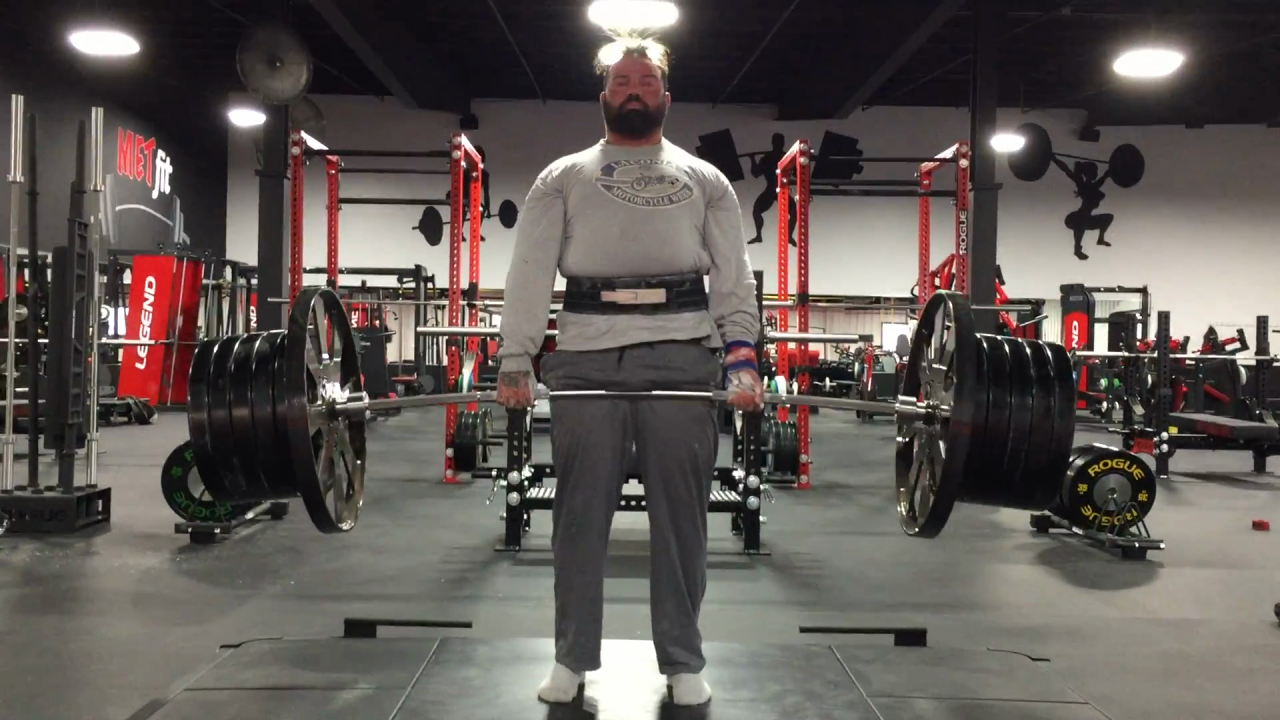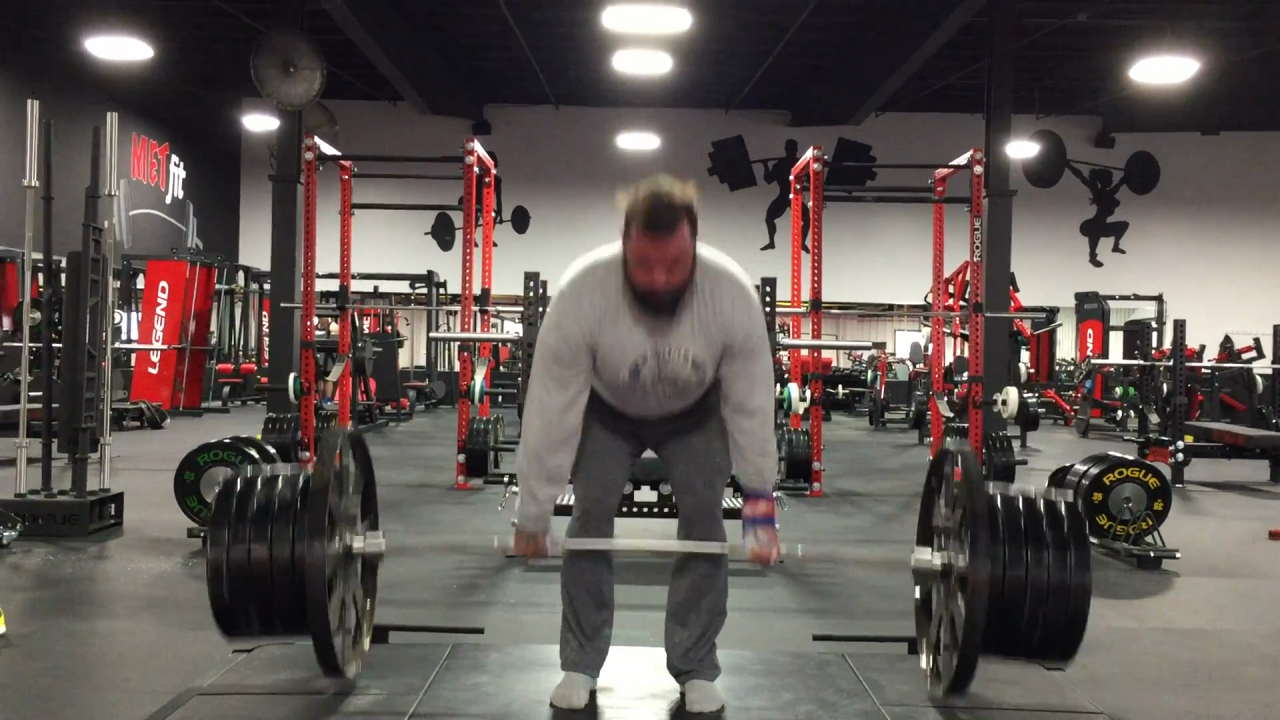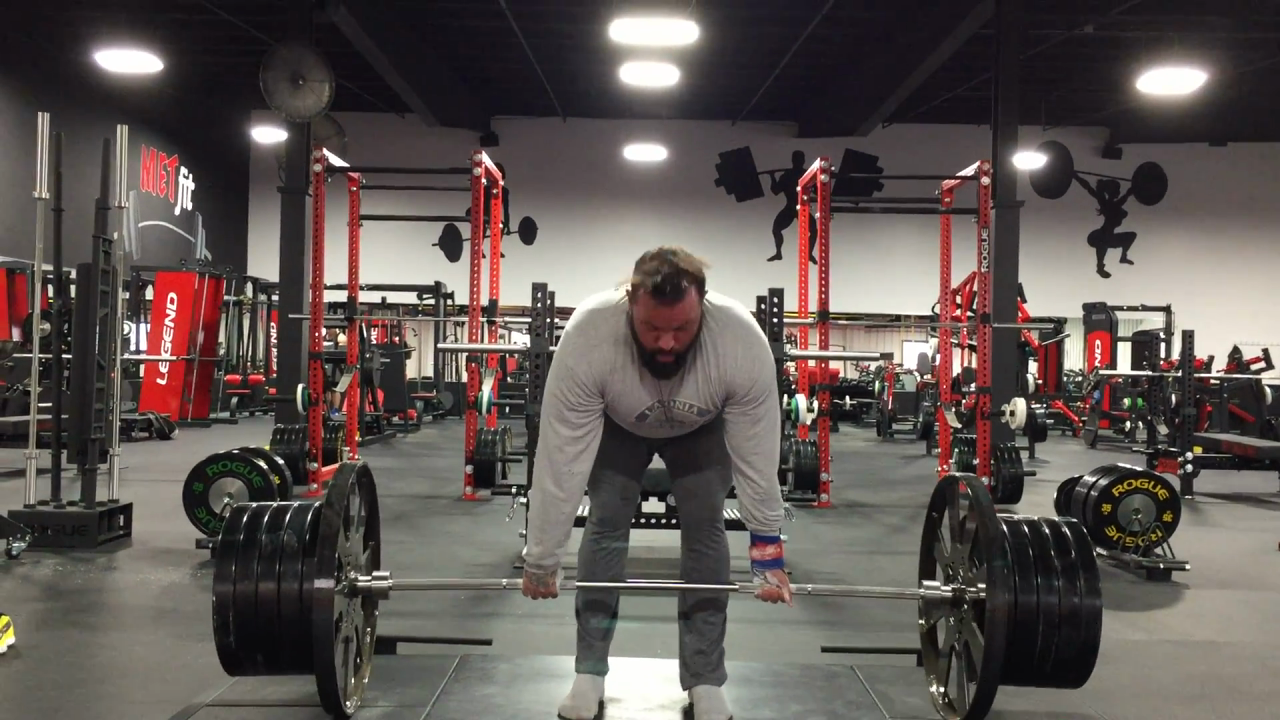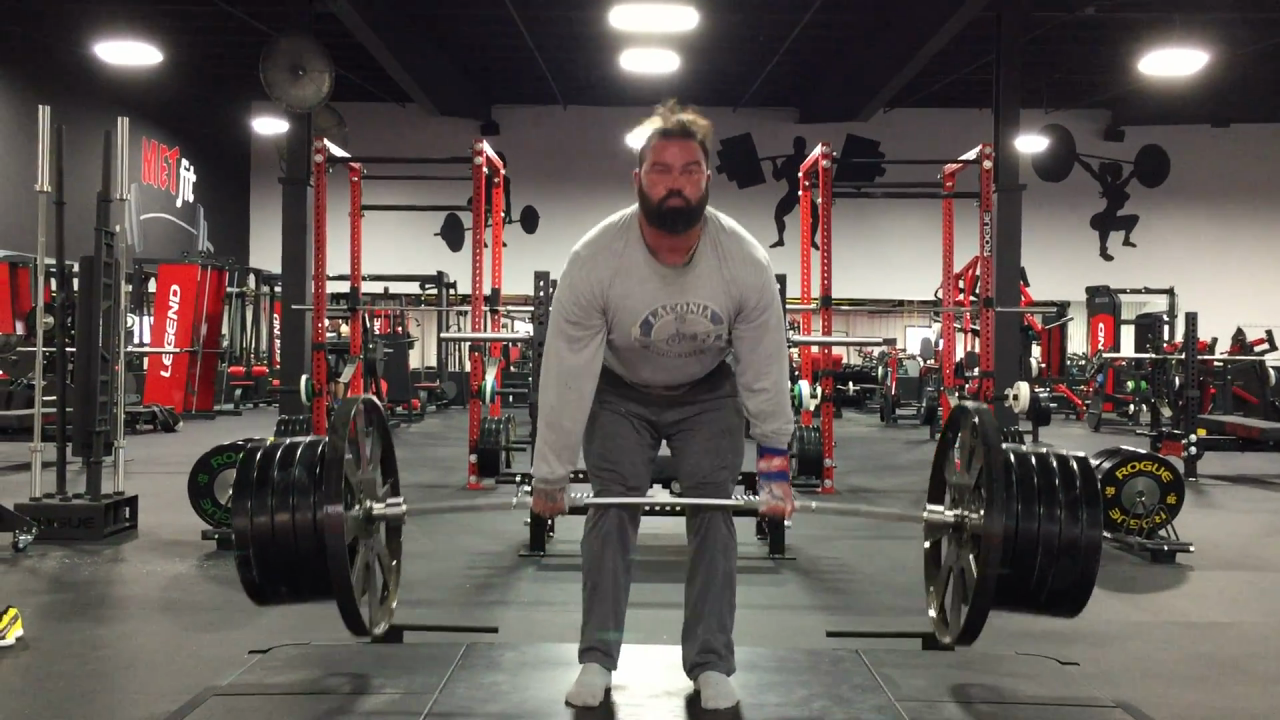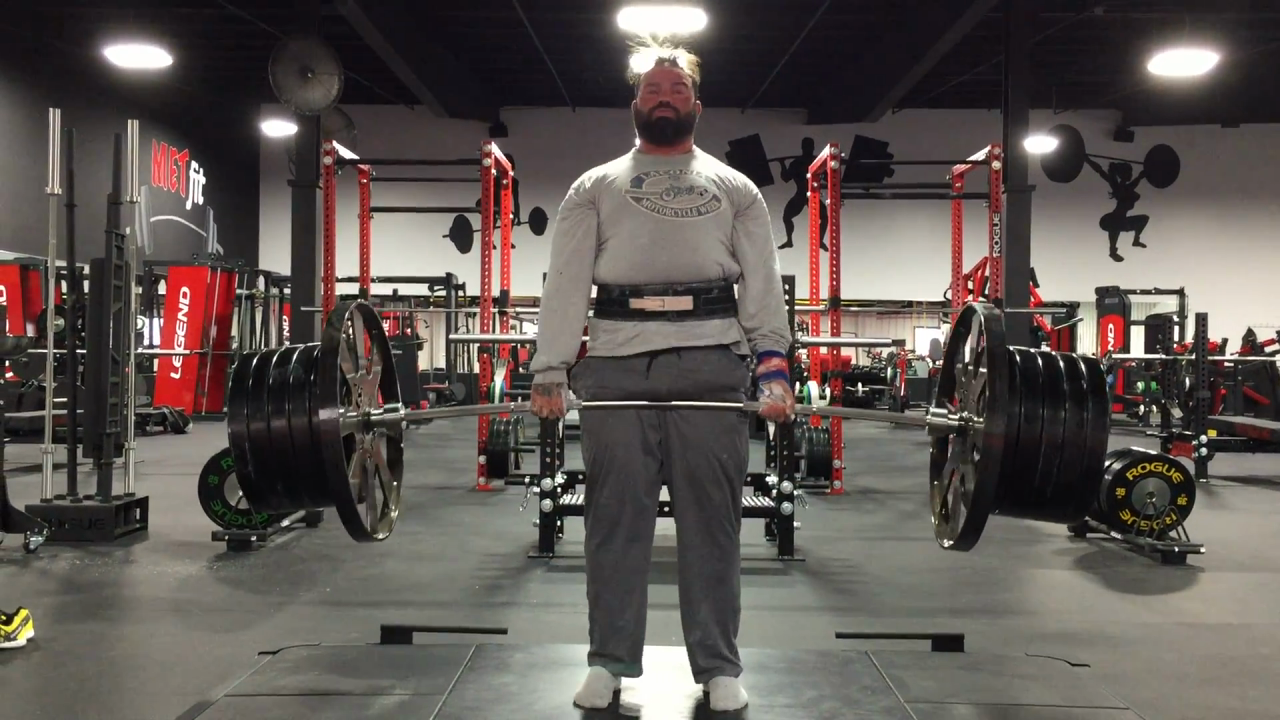
dt=1s
person 1, frame 1
left shoulder: (704, 178)
right shoulder: (564, 175)
left elbow: (732, 275)
right elbow: (530, 271)
left wrist: (741, 361)
right wrist: (514, 363)
left hip: (682, 354)
right hip: (586, 356)
left knee: (679, 515)
right knee: (581, 513)
left ankle: (682, 660)
right ankle: (573, 657)
person 1, frame 2
left shoulder: (734, 297)
right shoulder: (581, 296)
left elbow: (751, 410)
right elbow: (552, 413)
left wrist: (759, 509)
right wrist: (534, 514)
left hip: (695, 414)
right hip: (607, 412)
left knee: (703, 518)
right knee: (591, 514)
left ankle: (696, 670)
right ankle: (580, 665)
person 1, frame 3
left shoulder: (743, 343)
right shoulder: (587, 339)
left elbow: (756, 458)
right elbow: (561, 459)
left wrist: (768, 553)
right wrist: (541, 560)
left hip: (700, 427)
right hip: (617, 425)
left knee: (705, 524)
right knee: (606, 522)
left ankle: (704, 677)
right ankle: (590, 670)
person 1, frame 4
left shoulder: (745, 262)
right shoulder: (594, 260)
left elbow: (765, 371)
right elbow: (567, 375)
left wrist: (775, 465)
right wrist: (550, 475)
left hip: (707, 395)
right hip: (619, 394)
left knee: (713, 516)
right knee: (610, 513)
left ankle: (710, 663)
right ankle: (597, 659)
person 1, frame 5
left shoulder: (734, 186)
right shoulder: (596, 185)
left elbow: (761, 282)
right elbow: (566, 282)
left wrist: (774, 367)
right wrist: (550, 372)
left hip: (712, 360)
right hip: (616, 362)
left knee: (711, 519)
right knee: (616, 517)
left ankle: (718, 666)
right ankle: (609, 660)
